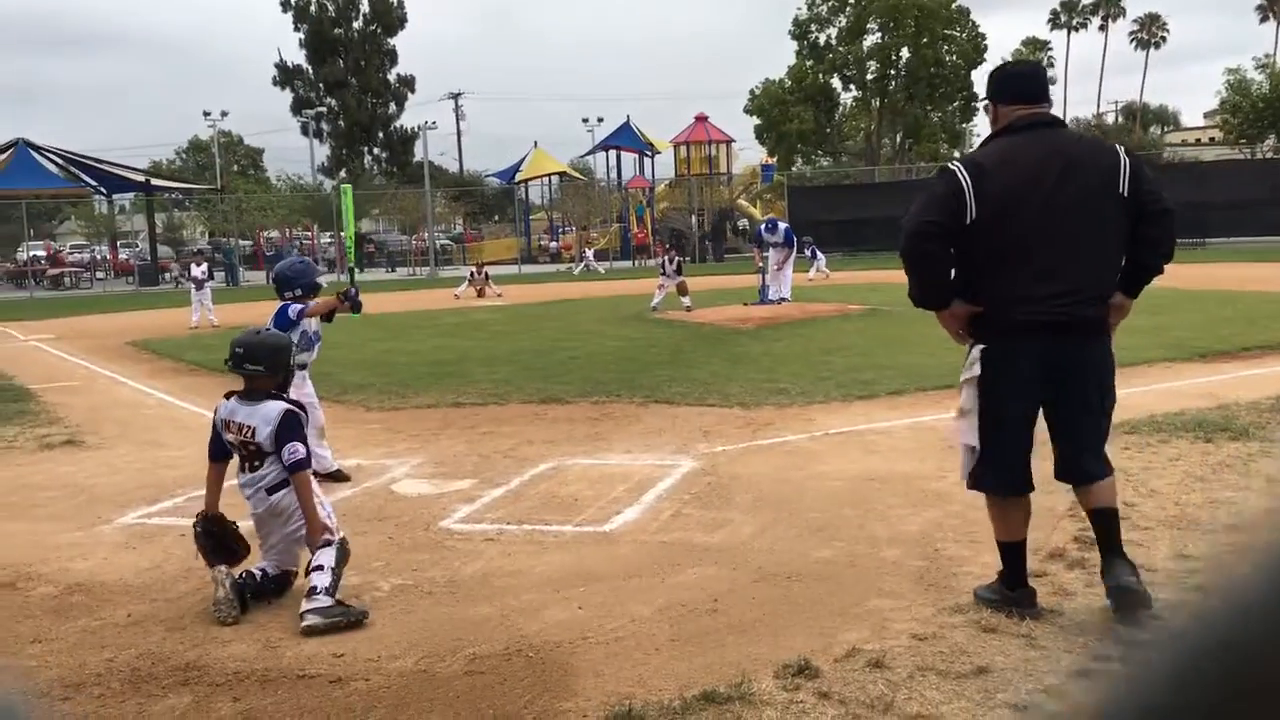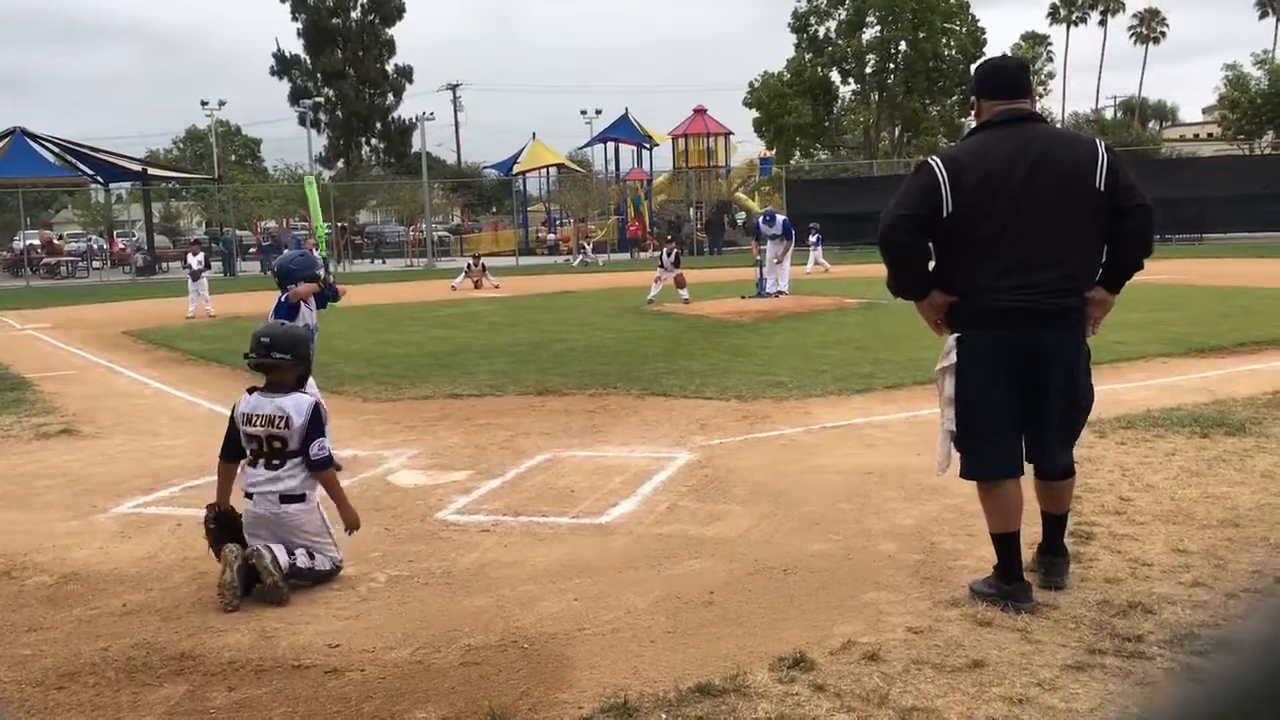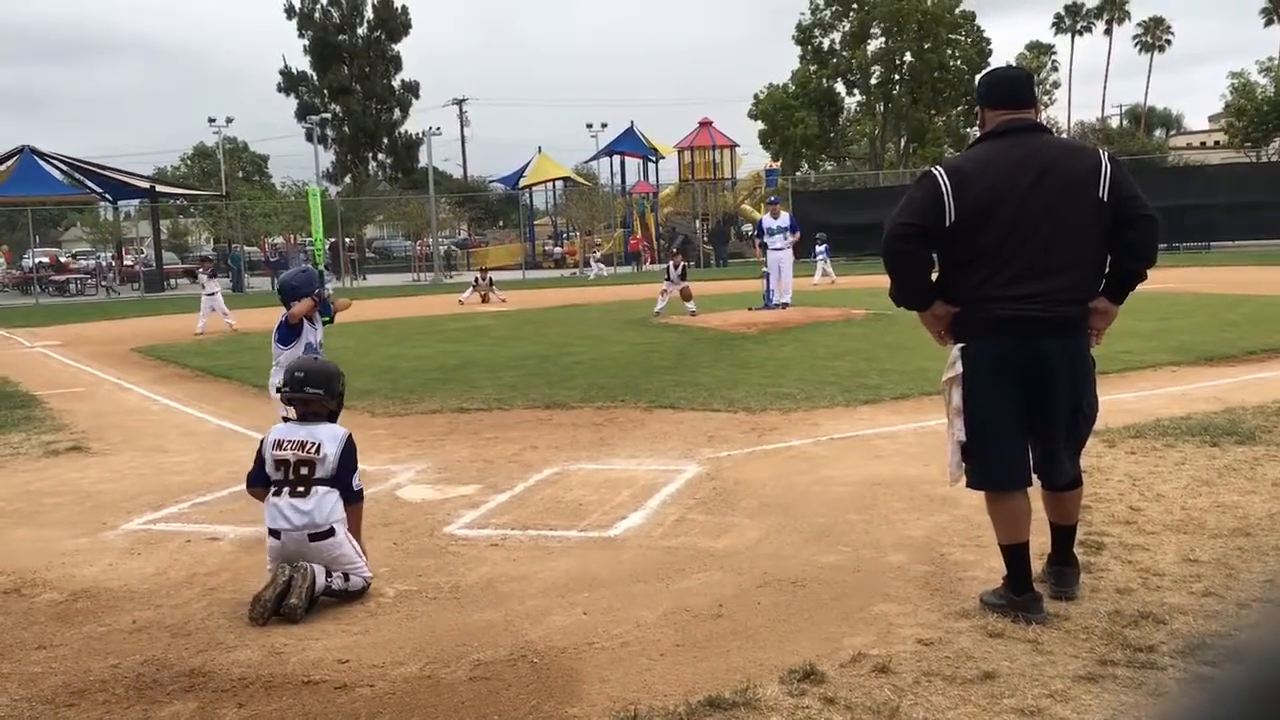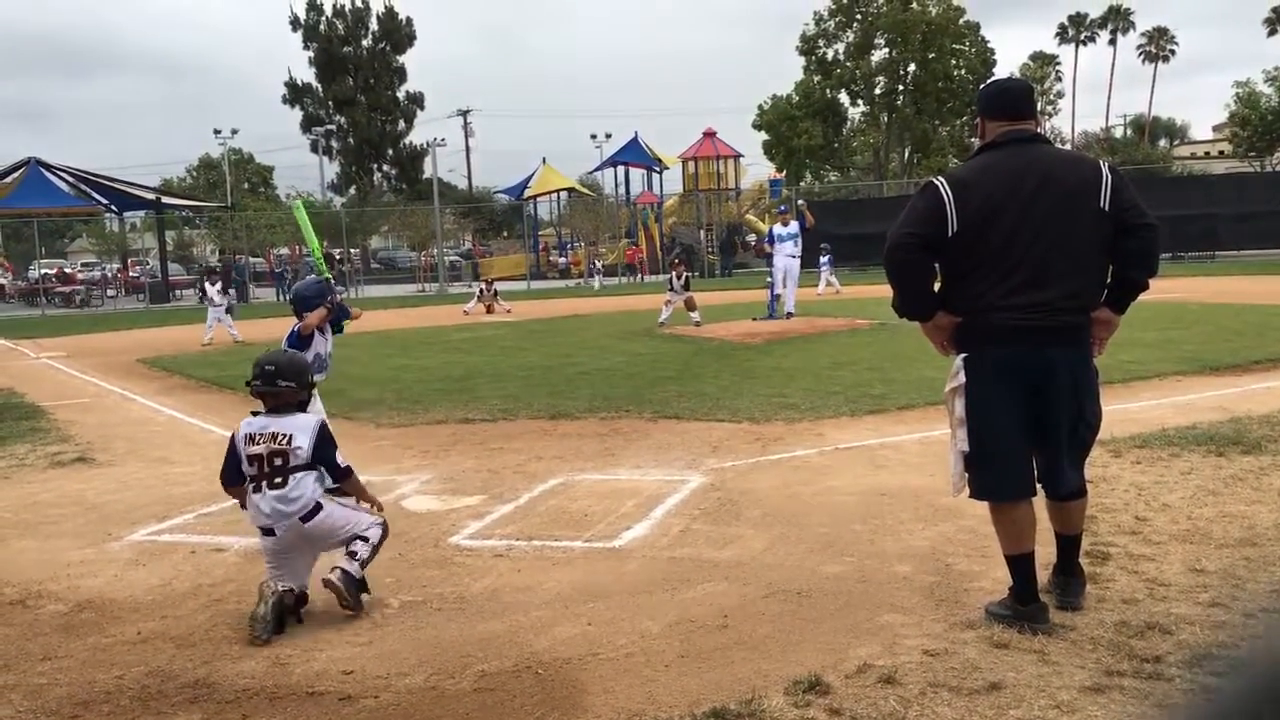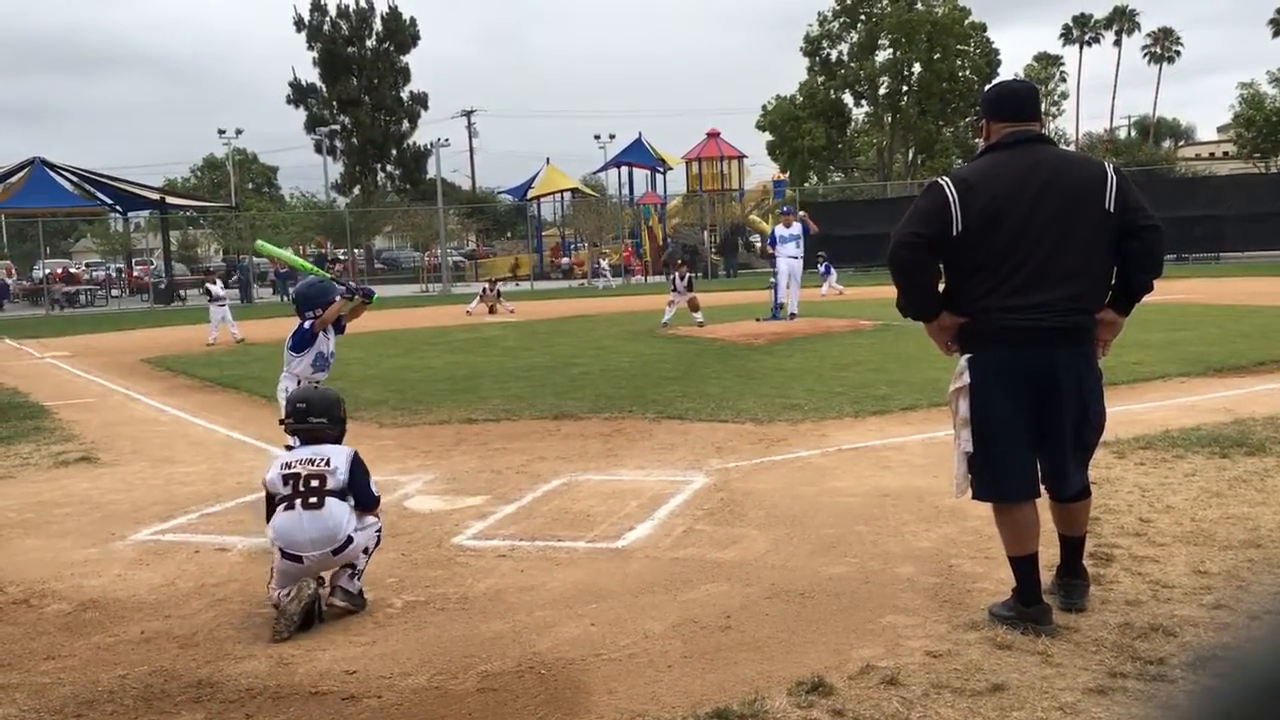
dt=1s
person 1, frame 1
left shoulder: (973, 170)
right shoulder: (1110, 159)
left elbow: (920, 238)
right elbow: (1159, 222)
left wrist: (941, 301)
right wrist: (1125, 289)
left hip: (1005, 342)
right hip: (1086, 338)
left knee: (1000, 465)
right knee: (1088, 456)
left ankle: (1015, 586)
right ankle: (1116, 563)
person 1, frame 2
left shoulder: (951, 165)
right shoulder: (1090, 154)
left elbow: (897, 231)
right elbow: (1138, 218)
left wrist: (922, 292)
right wrist: (1108, 285)
left hip: (984, 332)
right hip: (1062, 328)
left knee: (994, 456)
right knee: (1055, 450)
left ankle: (1010, 579)
right ankle: (1053, 556)
person 1, frame 3
left shoulder: (954, 175)
right shoulder: (1093, 164)
left elbow: (900, 240)
right elbow: (1142, 227)
left wrist: (925, 302)
right wrist: (1111, 295)
left hip: (987, 342)
right hip: (1066, 337)
left knee: (1001, 469)
right knee: (1062, 460)
left ankle: (1020, 590)
right ankle: (1063, 566)
person 1, frame 4
left shoulder: (955, 186)
right shoulder: (1093, 175)
left elbow: (902, 251)
right elbow: (1143, 236)
left wrist: (927, 313)
right wrist: (1113, 305)
left hip: (991, 353)
right hip: (1069, 347)
left knee: (1005, 480)
right knee: (1065, 470)
left ankle: (1026, 600)
right ankle: (1069, 576)
person 1, frame 5
left shoulder: (959, 186)
right shoulder: (1098, 176)
left elbow: (906, 250)
right elbow: (1148, 238)
left wrist: (932, 313)
right wrist: (1117, 306)
left hip: (995, 353)
right hip: (1073, 347)
left knee: (1009, 481)
right knee: (1069, 471)
left ankle: (1029, 601)
right ankle: (1072, 579)
person 2, frame 1
left shoulder: (225, 409)
right shoulder: (283, 413)
left elbow: (216, 463)
right elbow: (298, 469)
left wrist: (210, 513)
right wrist: (313, 518)
left hip: (258, 501)
right hip: (288, 492)
left knee: (279, 570)
right knee: (330, 545)
left ankle: (237, 583)
right ankle: (318, 606)
person 2, frame 2
left shoulder: (243, 405)
right shoulder: (307, 406)
left elbow: (228, 459)
right elbow: (321, 466)
left wrist: (222, 506)
right wrist: (345, 507)
left hip: (255, 506)
right hip: (295, 505)
left knee: (270, 562)
right knee: (329, 563)
left ankle: (244, 564)
right ankle: (278, 560)
person 2, frame 3
left shoulder: (273, 435)
right shoulder: (339, 437)
left elbow: (255, 487)
right elbow: (352, 497)
right wrist: (356, 539)
left hip: (278, 537)
right hip: (322, 535)
left knee: (282, 569)
right knee: (360, 580)
left ankle: (283, 583)
right ankle: (315, 579)
person 2, frame 4
left shoulder: (243, 431)
right shoulder: (312, 425)
left elbow: (231, 485)
right elbow: (342, 475)
right wrist: (365, 496)
left hip: (273, 533)
right hip: (312, 518)
left knee: (289, 590)
right knee: (374, 524)
left ankle: (279, 597)
right ankle: (347, 574)
person 2, frame 5
left shoulder: (279, 464)
right shoulder: (346, 456)
left elbow: (273, 518)
right elbow: (369, 505)
left wrist: (282, 566)
right wrist: (366, 510)
left hip: (290, 553)
right hip: (336, 545)
left knee: (279, 592)
right knee: (370, 523)
left ankle: (294, 598)
right ankle: (346, 588)
person 3, frame 1
left shoulder: (311, 306)
right shoulder: (286, 310)
left elbow: (335, 309)
right elbow: (310, 312)
left wrist: (350, 302)
right wrist: (341, 297)
left hip: (301, 376)
left knee: (316, 421)
left ankle: (324, 466)
person 3, frame 2
left shoulder: (311, 299)
right shoulder: (286, 302)
left elbow: (340, 291)
right elbow: (297, 292)
left wrist: (331, 288)
right wrist: (322, 285)
person 3, frame 3
left shoulder: (317, 316)
right shoulder: (288, 323)
left elbow: (345, 302)
right elbow: (296, 312)
left wrist: (326, 302)
right wrist: (316, 297)
person 3, frame 4
left shoulder: (327, 325)
right shoulder: (300, 331)
left elbow: (357, 312)
right elbow: (308, 324)
left wrist: (344, 310)
right wrist: (328, 305)
left hip: (310, 393)
person 3, frame 5
left shoulder: (330, 325)
right shoulder: (305, 330)
left elbow: (352, 315)
right elbow: (324, 320)
left wrist: (364, 300)
right wrist: (345, 297)
right hip: (294, 391)
